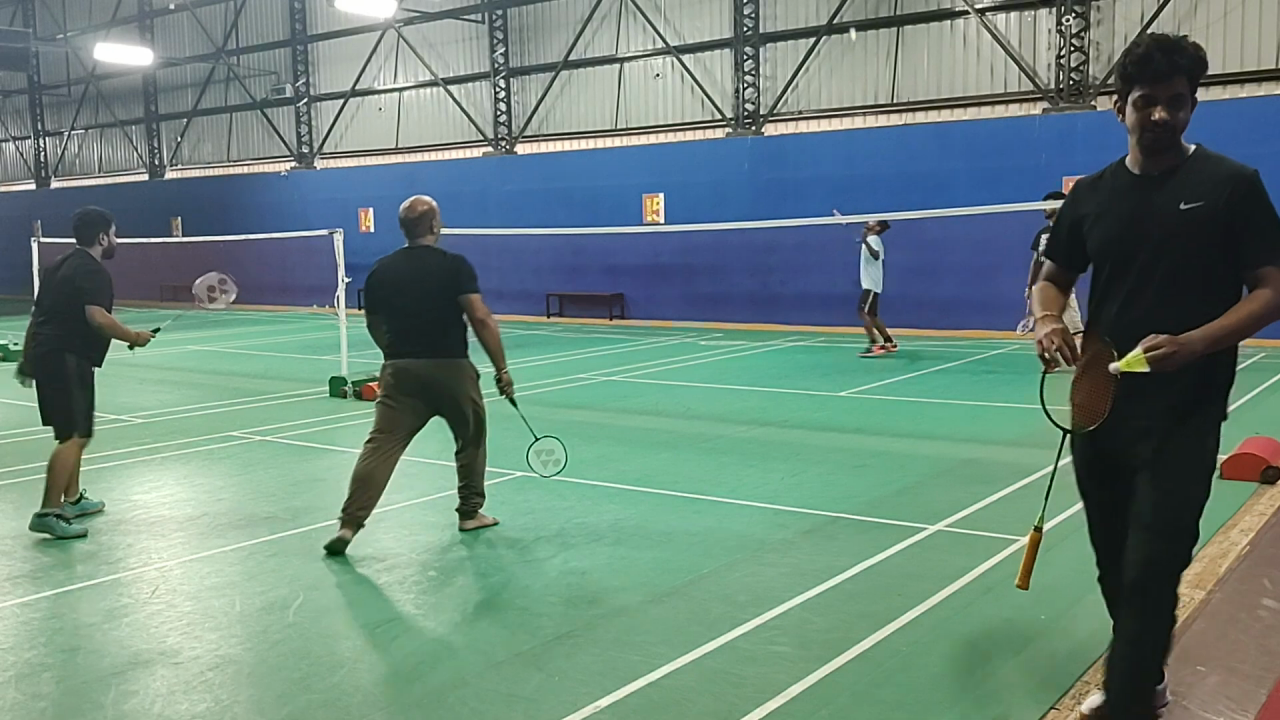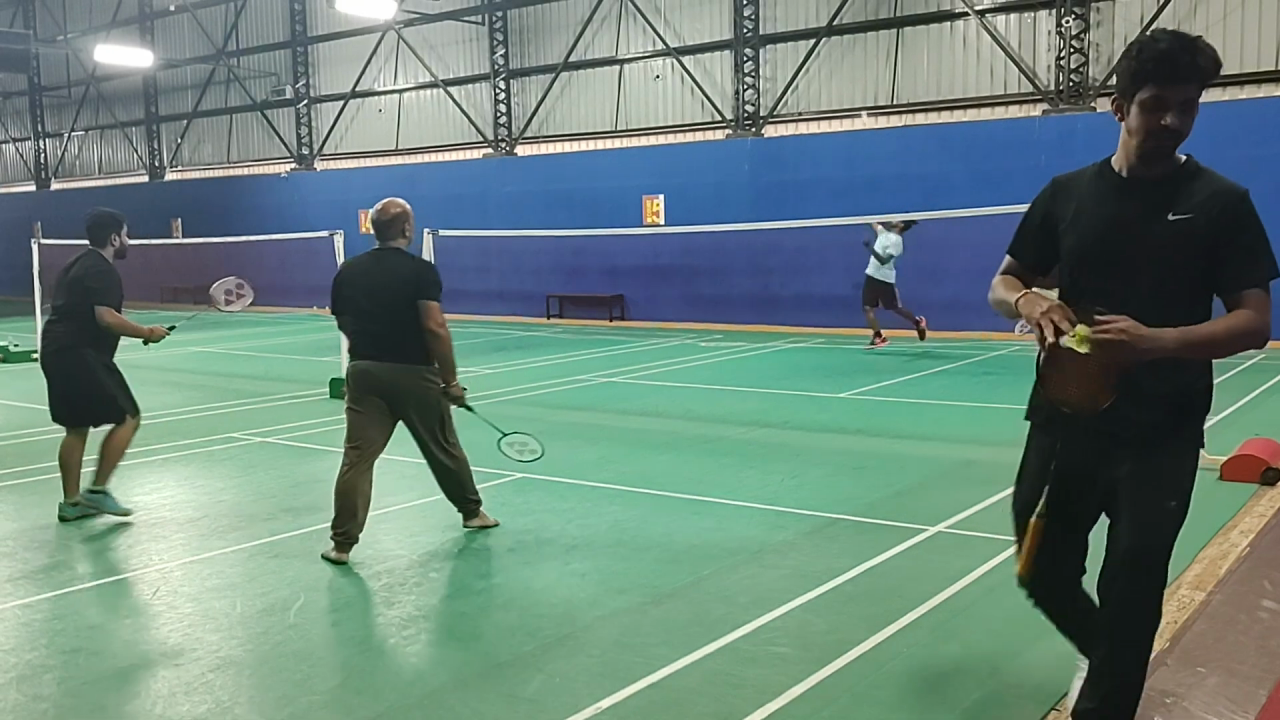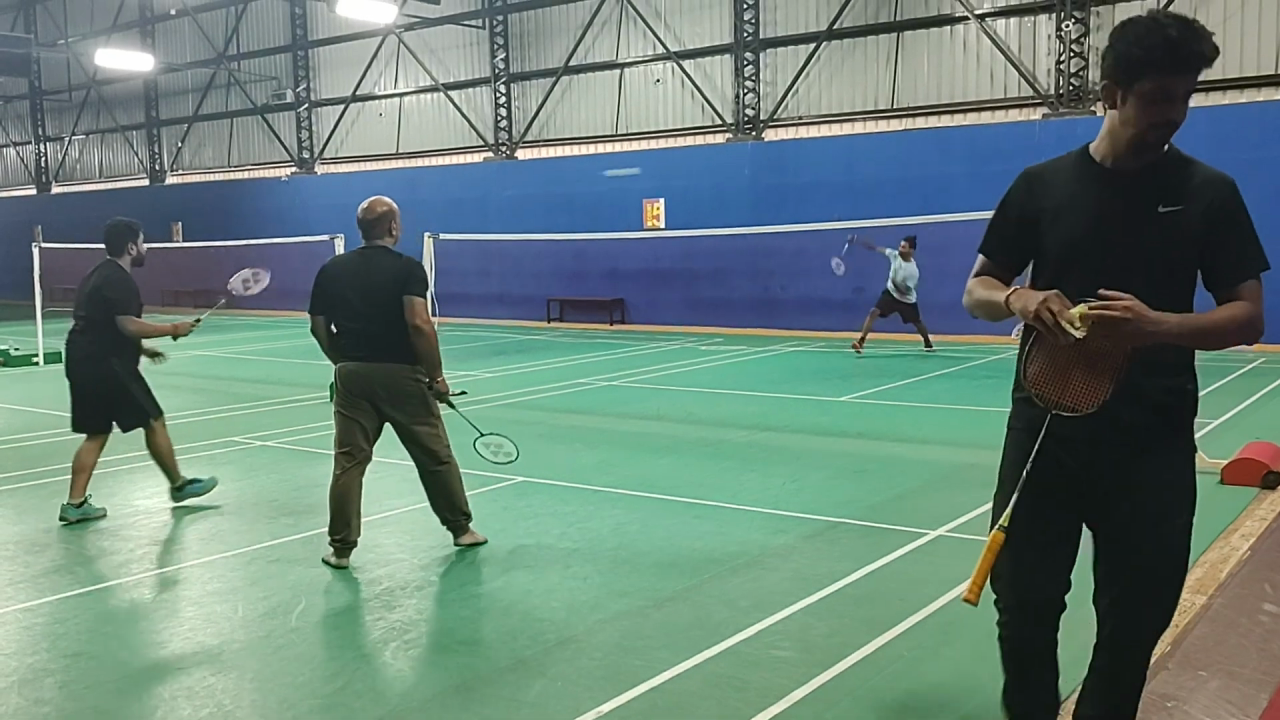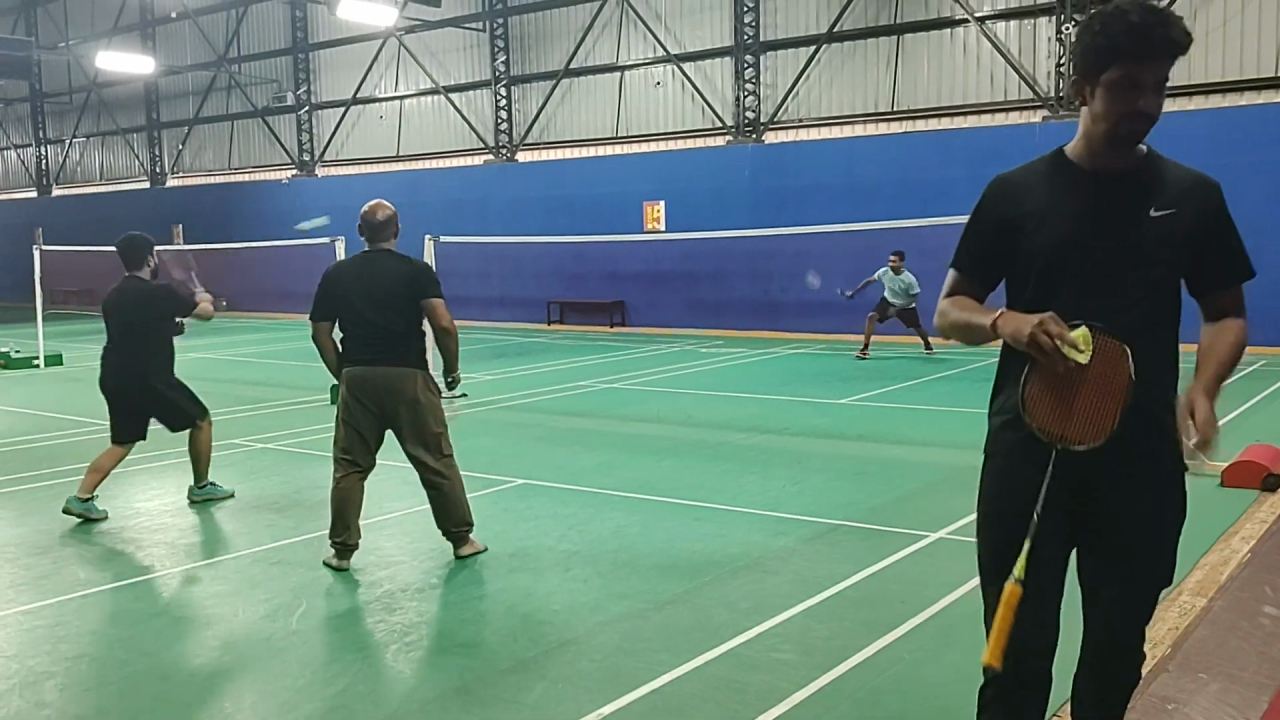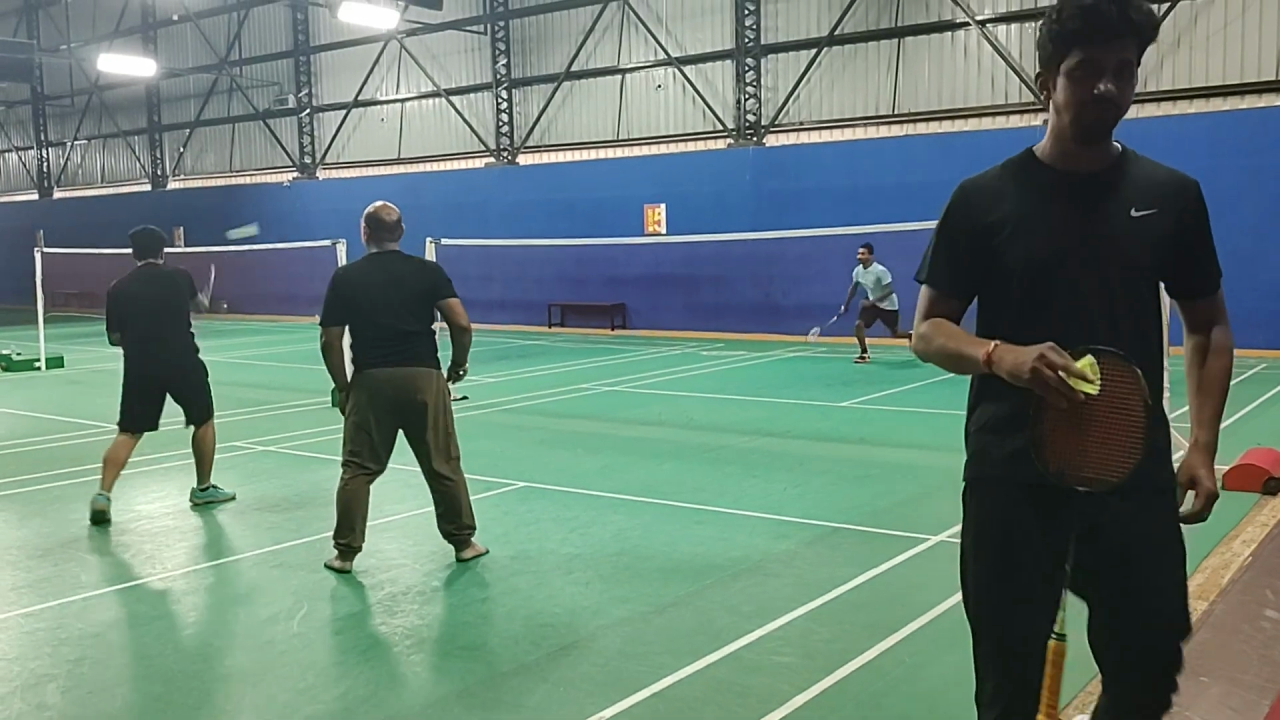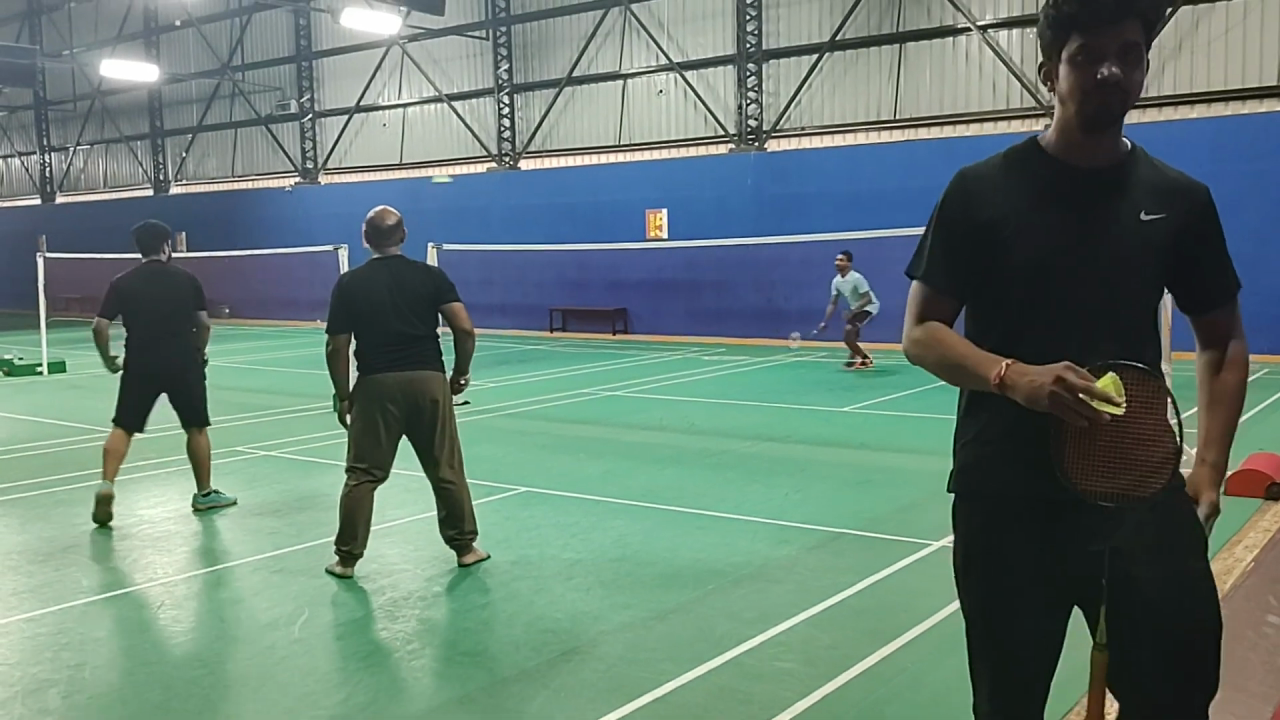
dt=0.2s
person 1, frame 1
right shoulder: (1090, 193)
right elbow: (1050, 279)
left wrist: (1194, 344)
right wrist: (1048, 321)
left hip: (1182, 417)
right hip: (1100, 409)
left knee: (1151, 566)
right knee: (1113, 560)
person 1, frame 2
left shoulder: (1220, 202)
right shoulder: (1066, 193)
right elbow: (1005, 280)
left wrist: (1157, 341)
right wrist: (1028, 303)
left hip: (1160, 437)
right hip: (1063, 421)
left knee: (1130, 587)
right knee: (1045, 573)
right ankle: (1108, 662)
person 1, frame 3
left shoulder: (1209, 192)
right shoulder: (1041, 185)
left elbow: (1248, 316)
right elbow: (977, 288)
left wrist: (1161, 326)
right wrist: (1018, 298)
left hip: (1155, 443)
right hip: (1046, 427)
left knee: (1135, 611)
right knee: (1023, 593)
person 1, frame 4
left shoulder: (1192, 196)
right shoulder: (1015, 193)
left elbow: (1229, 316)
right elbow: (950, 308)
left wrist: (1203, 389)
right wrist: (1003, 323)
left hip: (1142, 459)
right hip: (1027, 449)
left knee: (1117, 635)
right knee: (1019, 645)
person 1, frame 5
left shoulder: (1171, 196)
right shoulder: (983, 199)
left elbow: (1209, 326)
right elbow: (927, 331)
left wrist: (1202, 446)
right wrist: (999, 356)
left hip: (1134, 476)
right hip: (1010, 475)
person 1, frame 6
left shoulder: (1179, 200)
right shoulder: (980, 191)
left elbow: (1223, 340)
right elbow: (921, 333)
left wrist: (1210, 464)
right wrist: (1012, 377)
right hip: (1004, 493)
person 2, frame 1
left shoulder: (381, 270)
right shoulder: (455, 265)
left elbow: (374, 325)
right elbow: (481, 318)
right wrist: (501, 369)
left hip: (400, 369)
right hip: (451, 368)
left knee: (379, 447)
right knee: (472, 438)
left ankle: (349, 524)
right ankle: (471, 512)
person 2, frame 2
left shoulder: (347, 271)
right shoulder: (421, 270)
left elbow: (344, 324)
right elbow: (434, 327)
right wrist: (451, 380)
left hip: (364, 371)
right hip: (415, 373)
left knee: (357, 457)
right knee: (444, 448)
left ankle: (342, 542)
right ankle: (471, 511)
person 2, frame 3
left shoulder: (330, 270)
right shoulder: (407, 268)
left elbow: (318, 328)
right elbow: (419, 324)
right wrist: (436, 376)
left hip: (352, 374)
right hip: (401, 373)
left knee: (349, 462)
right knee: (434, 454)
left ankle: (341, 547)
right ankle: (461, 528)
person 2, frame 4
left shoulder: (336, 274)
right shoulder: (417, 271)
left elbow: (320, 334)
right elbow: (444, 325)
left wrist: (344, 375)
right wrist: (452, 369)
left hip: (358, 379)
right hip: (409, 378)
left knee: (350, 467)
right knee: (437, 463)
left ankle: (342, 550)
right ankle: (462, 538)
person 2, frame 5
left shoulder: (344, 277)
right shoulder: (428, 271)
left elbow: (330, 341)
right elbow: (461, 324)
left wrist: (342, 387)
right wrist: (459, 364)
left hip: (370, 380)
right hip: (423, 378)
left knee: (358, 469)
right knee: (443, 465)
left ankle: (345, 551)
right ankle: (463, 541)
person 2, frame 6
left shoulder: (348, 283)
right shoulder: (432, 276)
left elbow: (337, 348)
right elbow: (464, 328)
left wrist: (343, 397)
right wrist: (461, 373)
left hip: (376, 386)
right hip: (428, 381)
left knee: (362, 475)
right knee: (446, 470)
left ankle: (347, 557)
right ankle: (464, 546)
person 3, frame 1
left shoulder: (60, 266)
right shoulder: (93, 272)
left elbow: (39, 314)
right elbow: (97, 318)
left wrist: (27, 357)
right wrist: (133, 336)
left hip: (51, 356)
right hip: (68, 359)
left knee: (76, 432)
right knee: (75, 436)
left ankle: (72, 498)
right ankle: (49, 513)
person 3, frame 2
left shoulder: (76, 266)
right shoulder: (103, 272)
right elbow: (106, 318)
right wrist: (147, 332)
left hip: (57, 353)
right hip: (82, 356)
left knee: (76, 427)
right knee: (128, 419)
left ankle: (72, 500)
right ankle: (98, 490)
person 3, frame 3
left shoulder: (99, 274)
right shoulder: (120, 281)
right elbow: (128, 326)
left wrist: (142, 349)
right wrist: (172, 329)
left hip: (81, 363)
right hip: (106, 365)
left knee: (96, 434)
right knee: (154, 423)
left ankle: (75, 503)
right ankle: (179, 485)
person 3, frame 4
left shoulder: (114, 297)
right shoulder: (157, 292)
right elbow: (204, 311)
left wrist: (170, 326)
right wrist: (204, 299)
left hip: (114, 377)
right hip: (149, 376)
left knee: (122, 442)
right knee: (201, 421)
left ankle: (82, 497)
right ankle: (201, 486)
person 3, frame 5
left shoulder: (119, 290)
right shoulder: (179, 277)
left elbow: (115, 338)
right elbow: (199, 303)
right wrist: (202, 299)
left hip: (139, 367)
right hip: (182, 363)
left knee: (128, 432)
right knee: (204, 421)
left ankle: (102, 495)
right ankle: (203, 488)
person 3, frame 6
left shoulder: (122, 283)
right shoulder: (187, 279)
left elbow: (100, 327)
right elbow: (204, 325)
left wrist: (108, 358)
right wrist: (200, 353)
left hip: (140, 365)
right hip: (183, 363)
left knee: (122, 428)
right knee: (197, 428)
left ankle: (107, 486)
right ankle: (204, 493)
